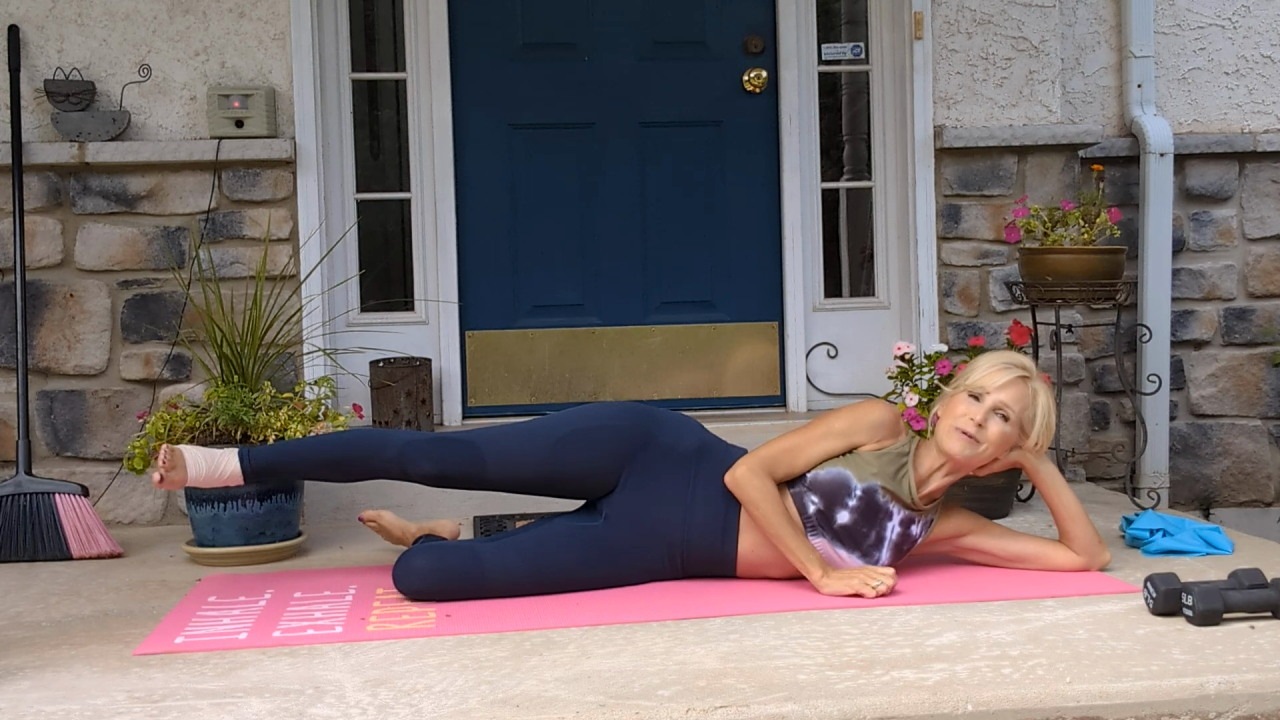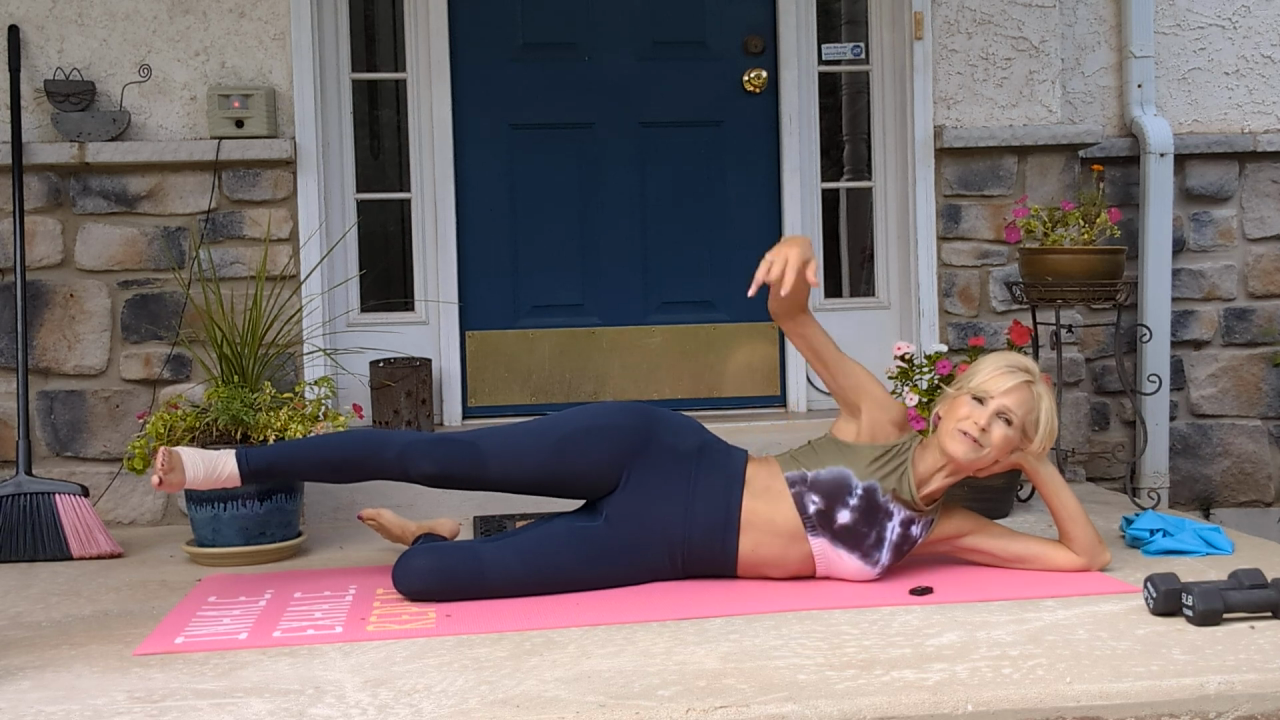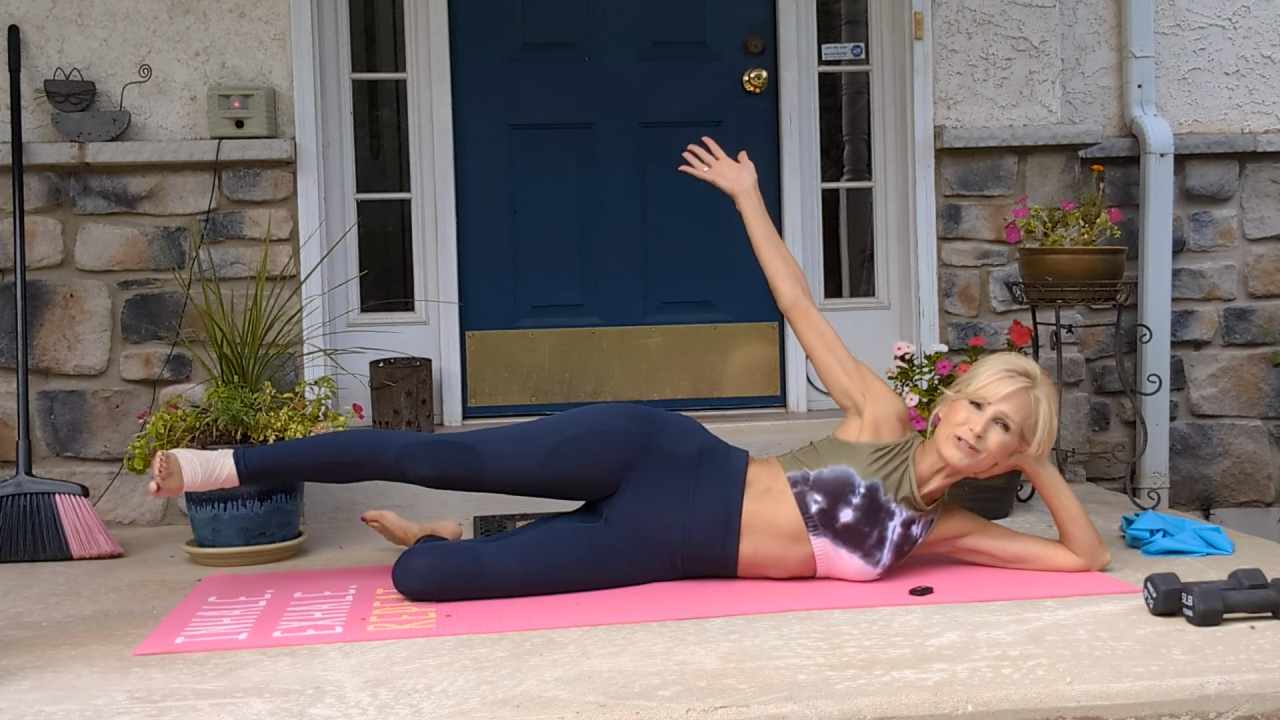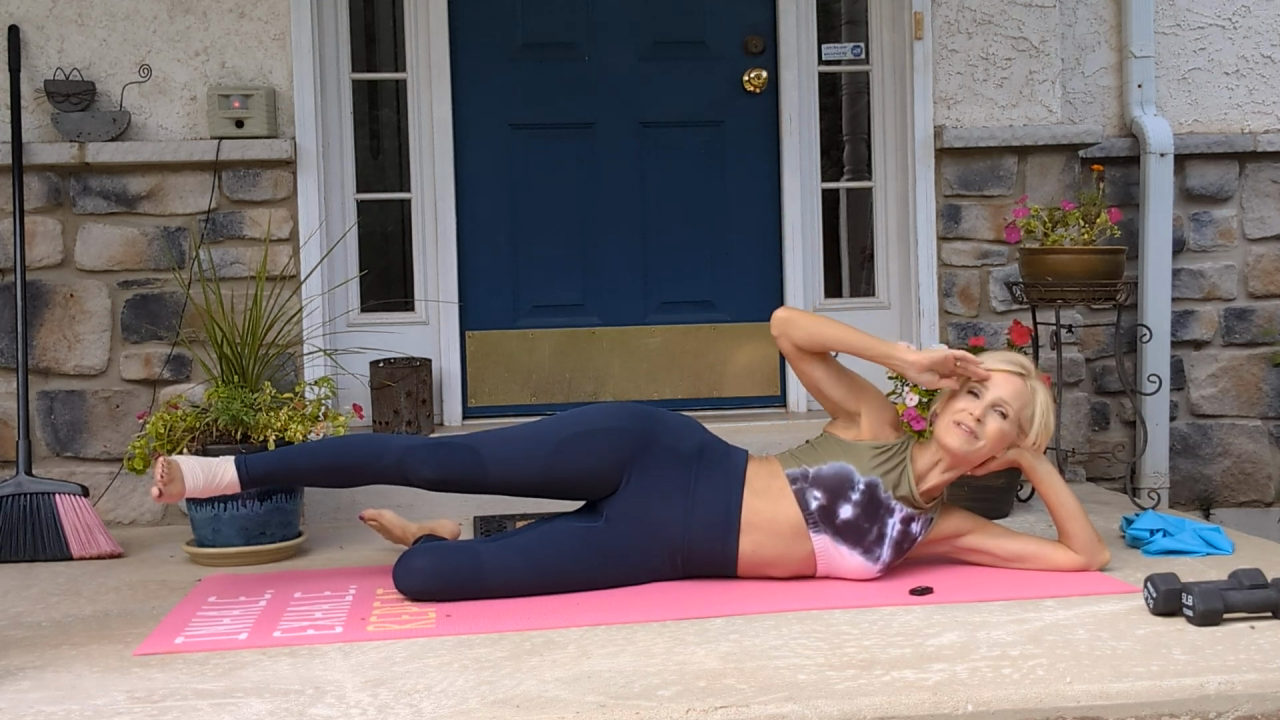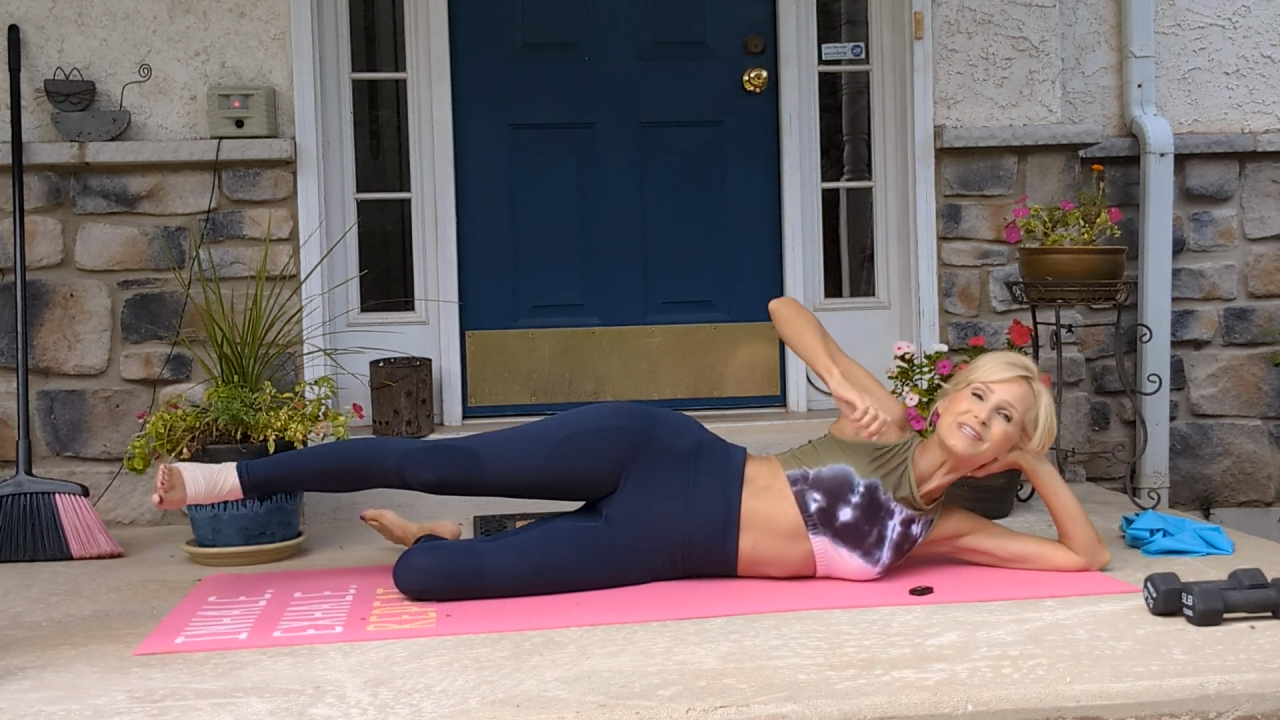
dt=1s
person 1, frame 1
left shoulder: (941, 526)
right shoulder: (880, 423)
left elbow: (1085, 555)
right elbow: (748, 472)
left wrist: (1041, 465)
right wrist: (821, 573)
left hip: (658, 551)
right hip: (656, 454)
right knee: (434, 455)
left ankle: (432, 540)
right ankle: (235, 462)
person 1, frame 2
left shoulder: (942, 527)
right shoulder: (883, 423)
left elbow: (1086, 550)
right elbow: (786, 319)
left wrist: (1040, 461)
right wrist: (799, 259)
left hip: (666, 551)
right hip: (663, 457)
right knee: (439, 456)
left ankle: (443, 552)
right ankle: (233, 463)
person 1, frame 3
left shoulder: (939, 526)
right shoulder: (882, 416)
left elbow: (1085, 555)
right elbow: (796, 303)
left wrist: (1040, 466)
right wrist: (746, 197)
left hip: (658, 551)
right hip: (661, 457)
right knee: (431, 457)
left ankle: (451, 539)
right ankle: (224, 464)
person 1, frame 4
left shoulder: (937, 525)
right shoulder: (875, 425)
left elbow: (1084, 553)
right elbow: (786, 325)
left wrist: (1039, 465)
right wrist: (905, 355)
left hip: (662, 551)
right hip: (662, 455)
right knee: (430, 459)
left ankle: (441, 538)
right ankle: (227, 470)
person 1, frame 5
left shoulder: (939, 526)
right shoulder: (883, 421)
left elbow: (1084, 555)
right elbow: (782, 305)
left wrist: (1039, 466)
right wrist: (837, 376)
left hip: (660, 549)
right hip: (661, 454)
left knee: (422, 579)
right knee: (427, 463)
left ankle: (440, 536)
right ankle: (225, 477)
